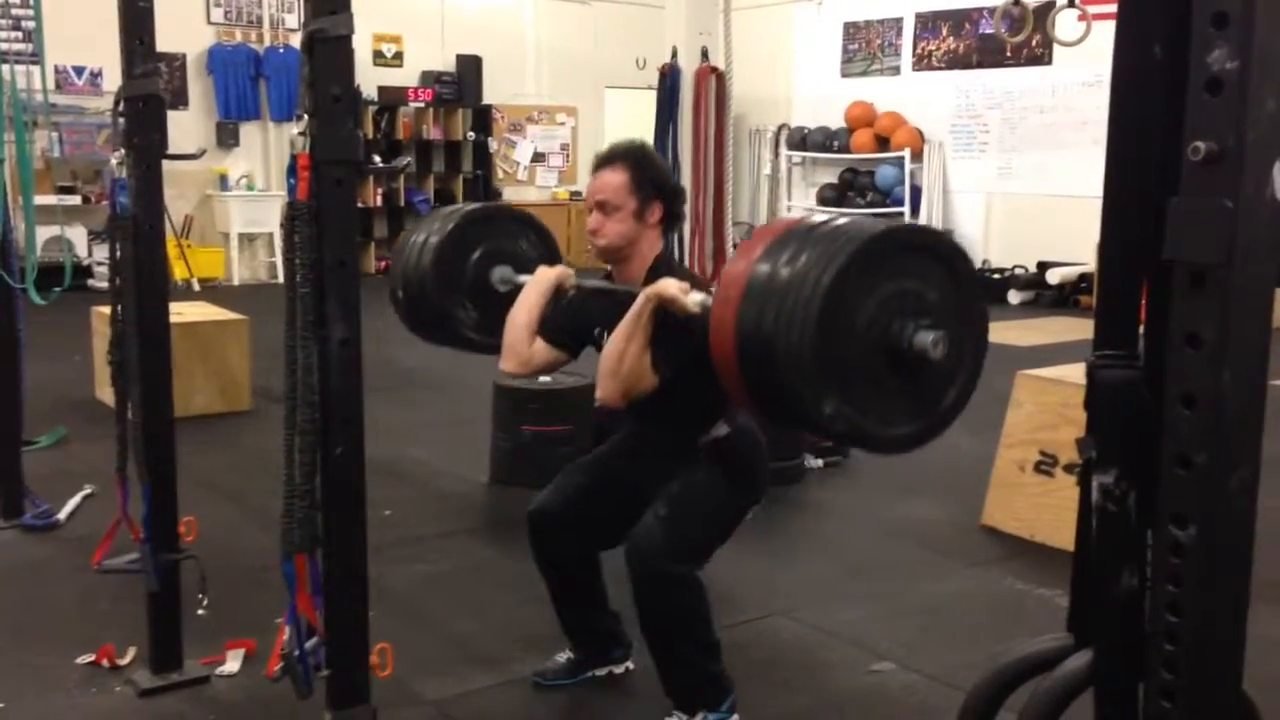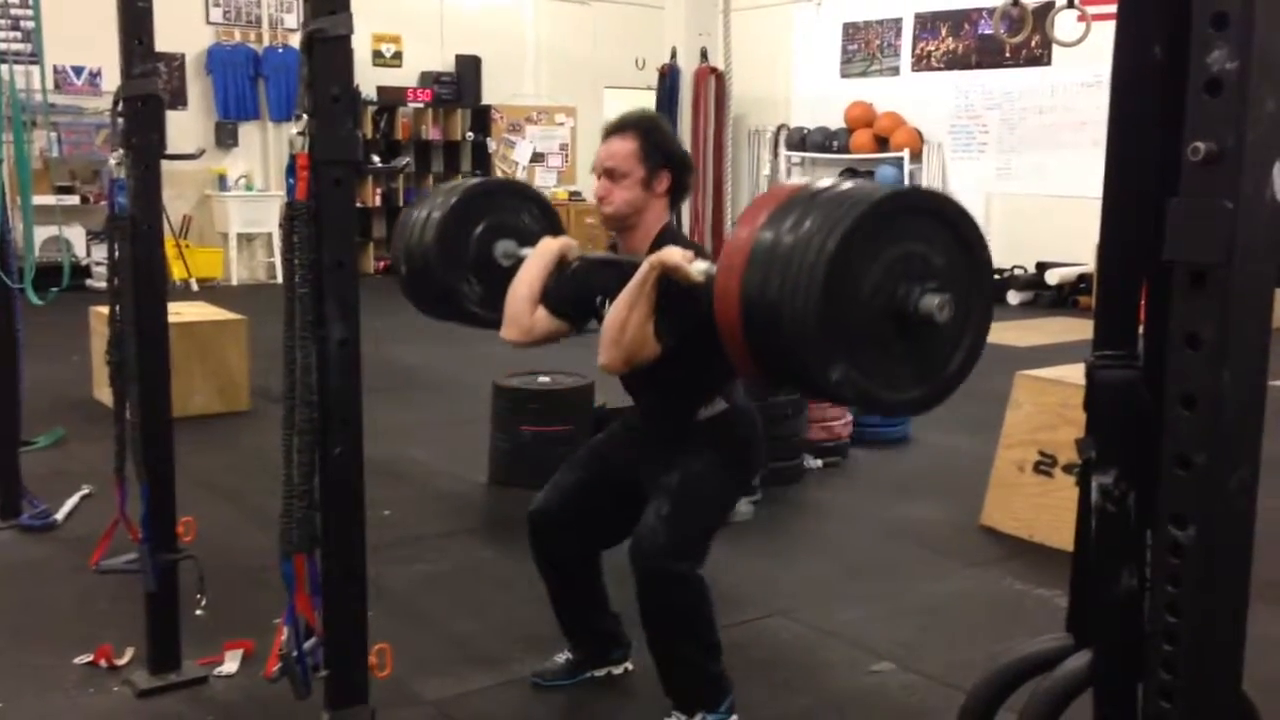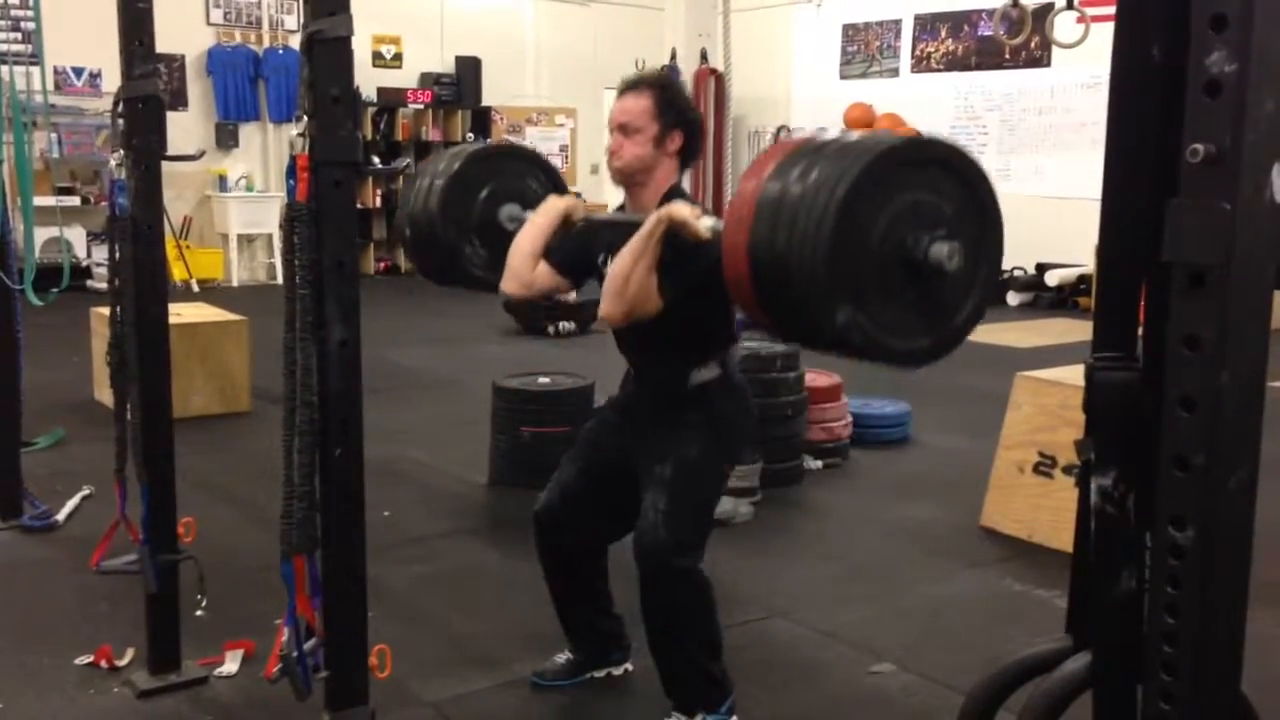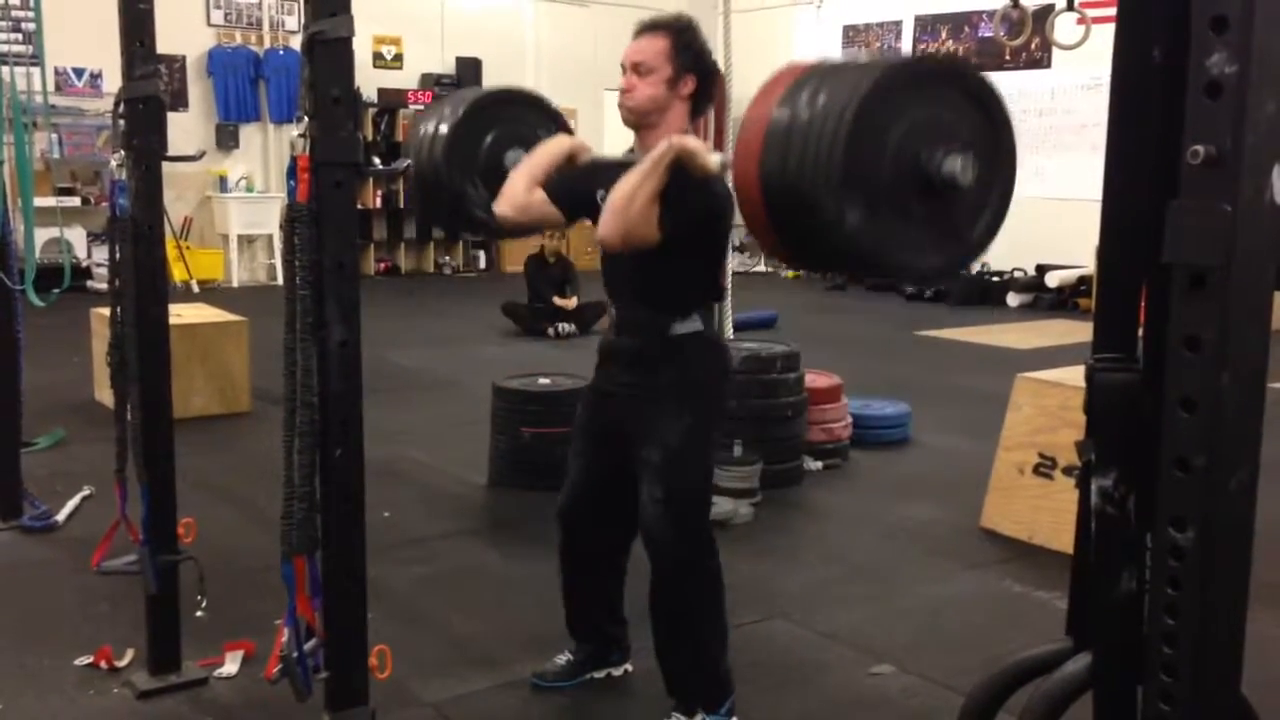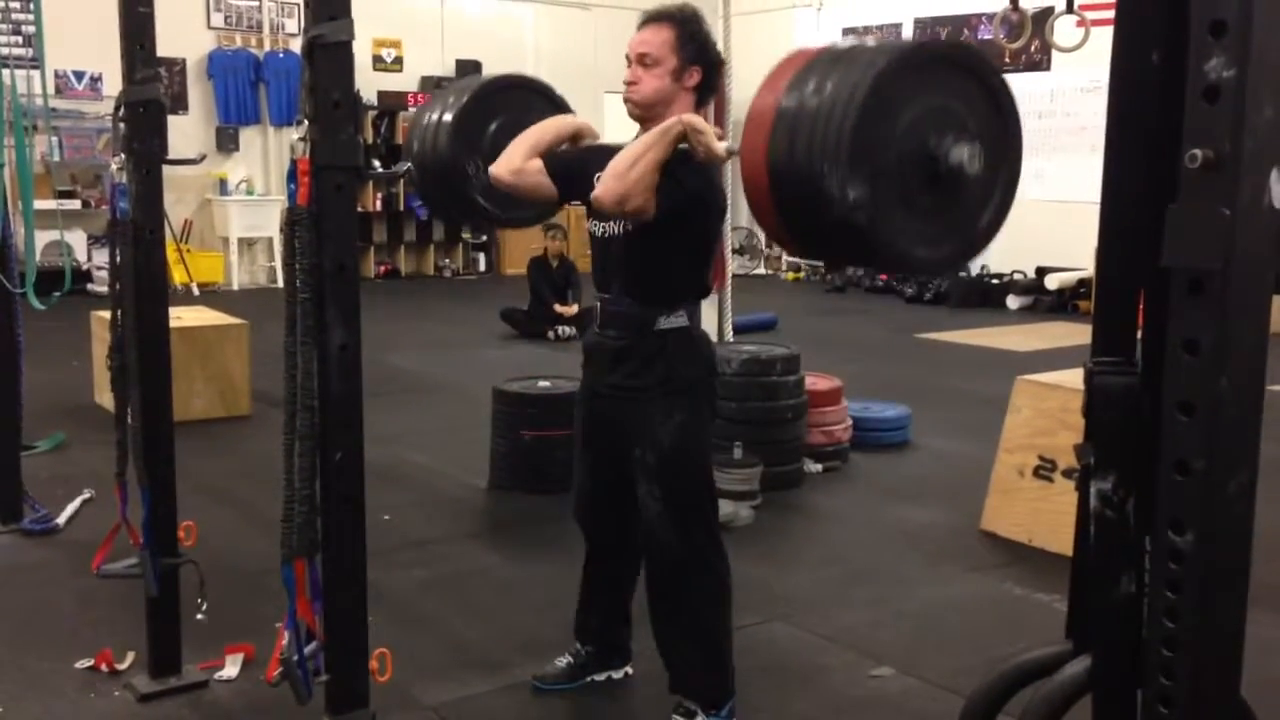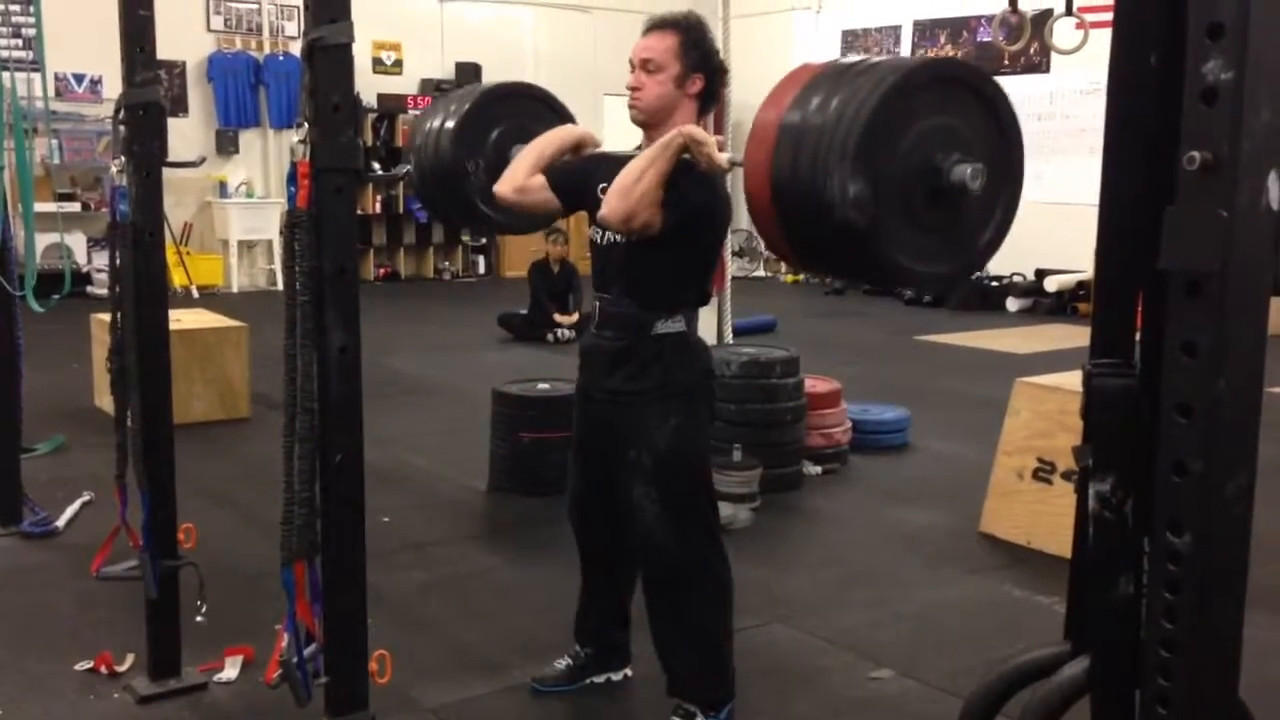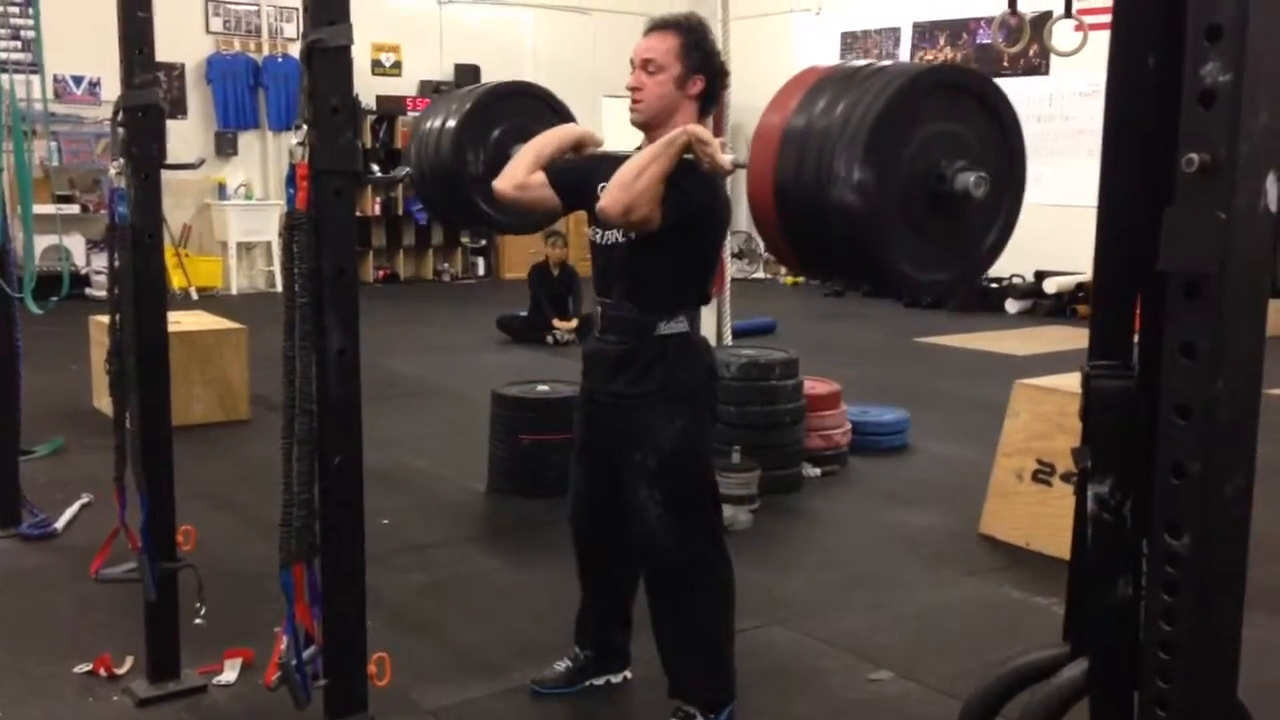
dt=0.2s
person 1, frame 1
left shoulder: (679, 302)
right shoulder: (595, 297)
left elbow: (613, 390)
right elbow: (516, 360)
left wrist: (649, 302)
right wrist: (544, 280)
left hip: (716, 456)
right hip: (649, 443)
left knee: (655, 550)
right knee: (552, 518)
right ankle: (601, 649)
person 1, frame 2
left shoulder: (683, 272)
left elbow: (615, 355)
right elbow: (518, 329)
left wrist: (654, 271)
right wrist: (547, 251)
left hip: (711, 437)
right hip: (647, 425)
left knee: (659, 549)
right knee: (553, 519)
right ankle: (599, 648)
person 1, frame 3
left shoulder: (687, 235)
right shoulder: (604, 230)
left elbow: (617, 308)
right elbow: (518, 283)
left wrist: (658, 225)
right wrist: (553, 210)
left hip: (699, 410)
right hip: (638, 400)
left knee: (664, 545)
right knee: (558, 518)
right ankle: (598, 647)
person 1, frame 4
left shoulder: (690, 179)
right shoulder: (606, 171)
left elbow: (618, 232)
right elbow: (511, 208)
left wrist: (668, 154)
right wrist: (558, 147)
left hip: (682, 367)
right hip: (621, 361)
left knee: (674, 534)
right knee: (586, 515)
right ankle: (599, 647)
person 1, frame 5
left shoulder: (689, 168)
right shoulder: (610, 154)
left elbow: (612, 196)
right elbow: (506, 172)
left wrist: (671, 131)
right wrist: (564, 125)
left hip: (667, 367)
right hip: (608, 359)
left knee: (678, 537)
right knee: (604, 520)
right ankle: (603, 650)
person 1, frame 6
left shoulder: (693, 179)
right shoulder: (610, 165)
left elbow: (618, 213)
right elbow: (512, 189)
left wrist: (676, 142)
right wrist: (566, 136)
left hip: (663, 373)
right hip: (604, 364)
left knee: (675, 540)
right knee: (597, 520)
right ankle: (601, 650)
person 1, frame 7
left shoulder: (693, 180)
right shoulder: (612, 164)
left elbow: (617, 207)
right elbow: (510, 186)
left wrist: (679, 141)
right wrist: (567, 135)
left hip: (667, 376)
right hip: (607, 367)
left knee: (679, 541)
right knee: (597, 524)
right ankle: (601, 653)
